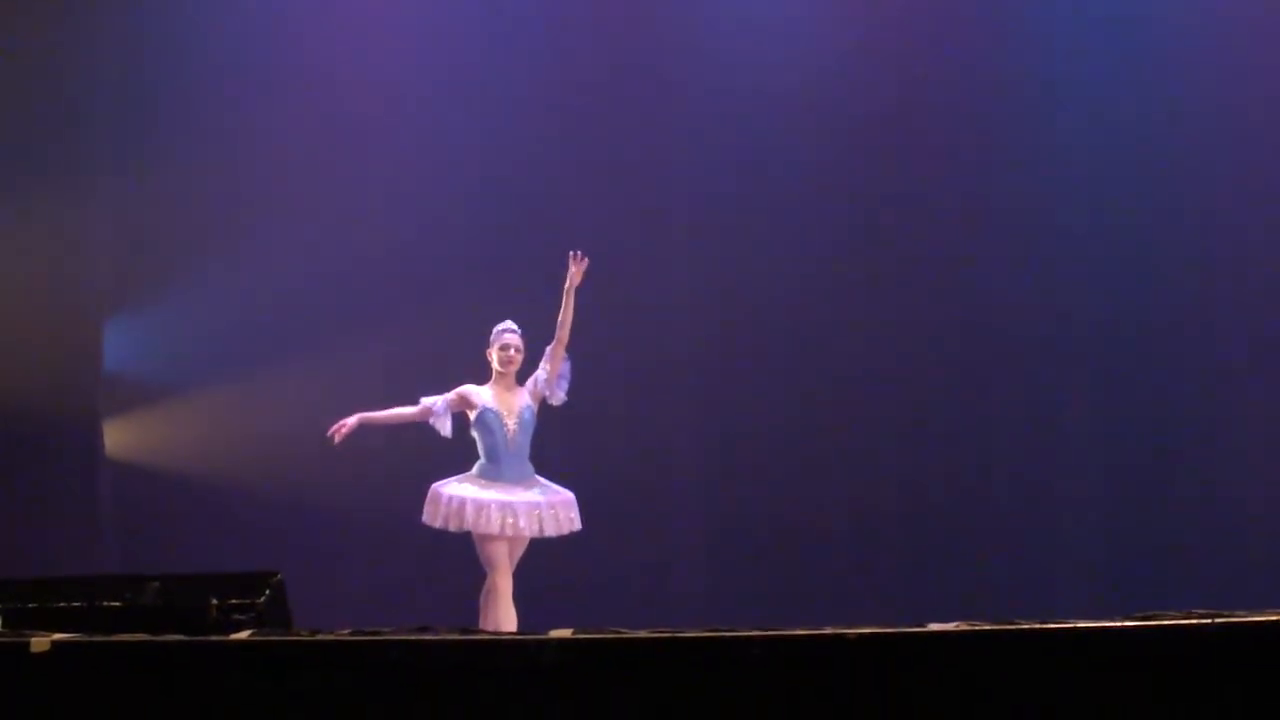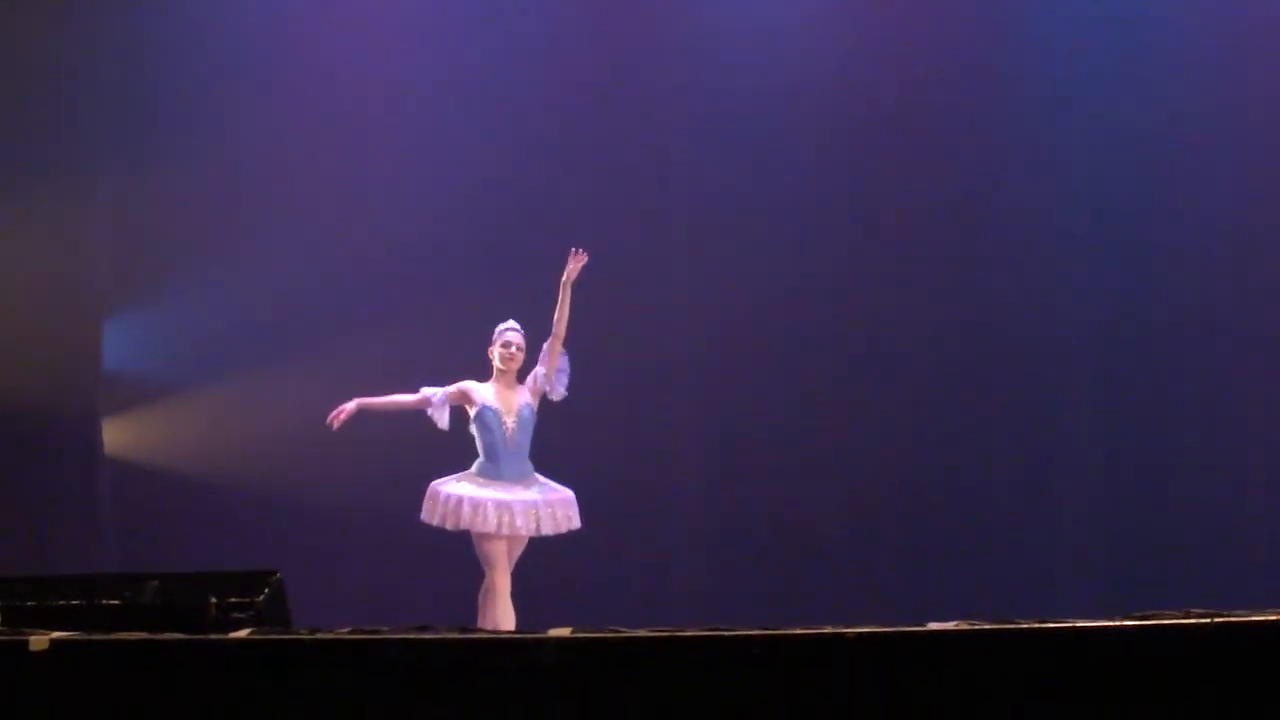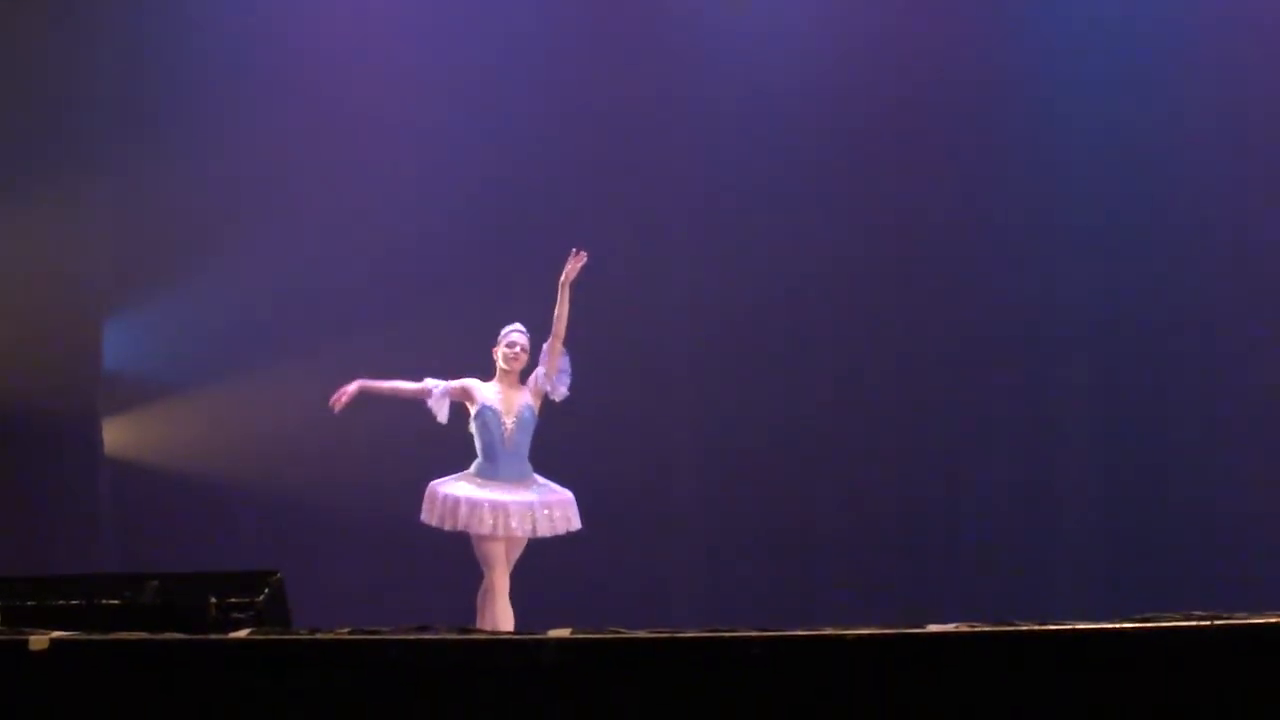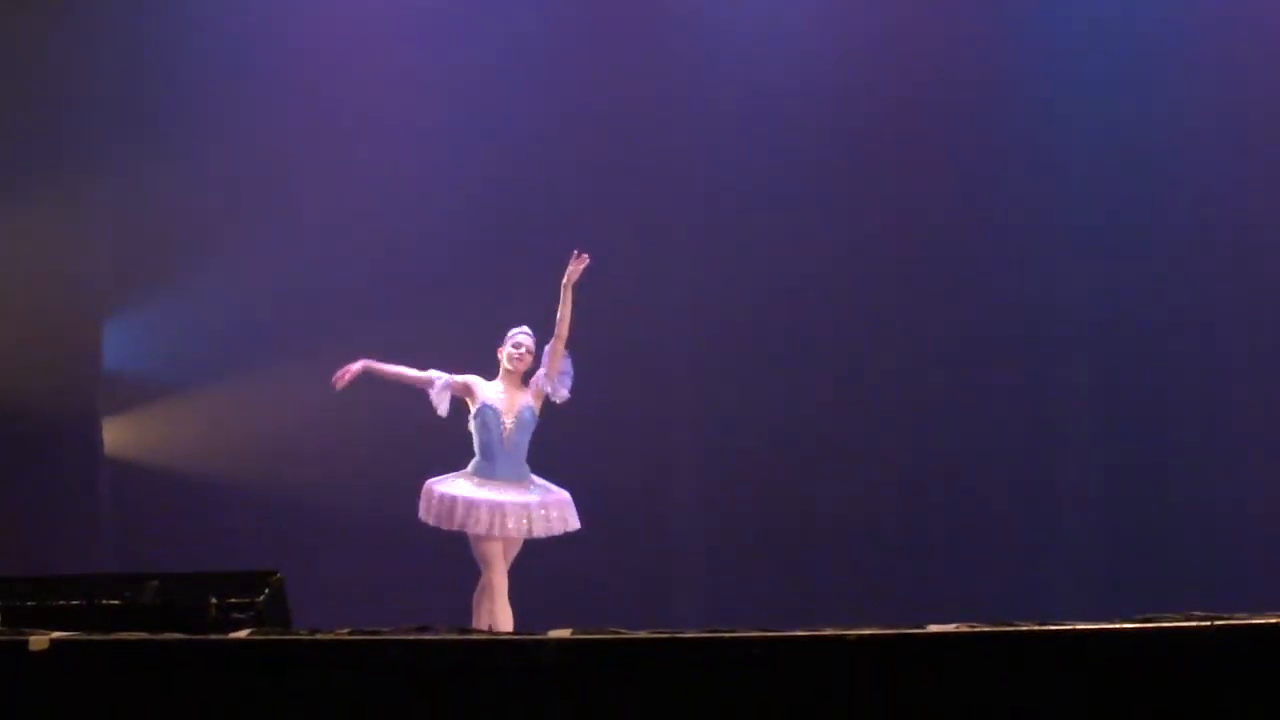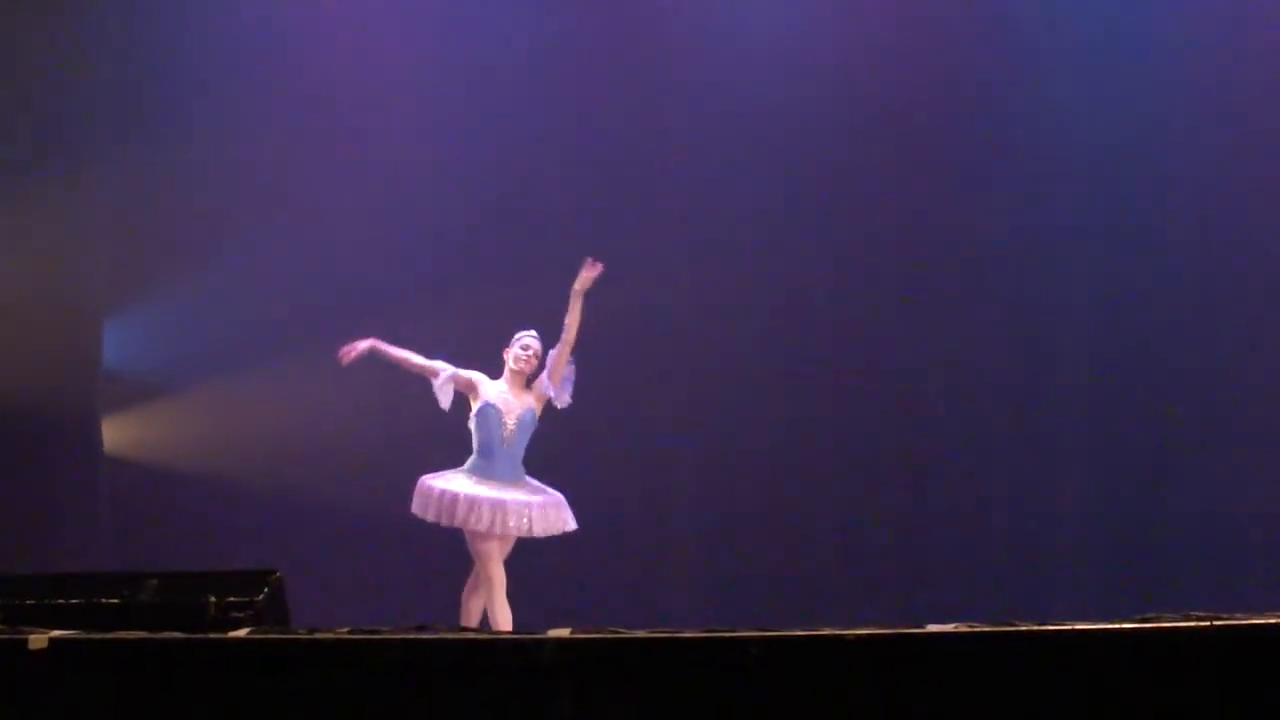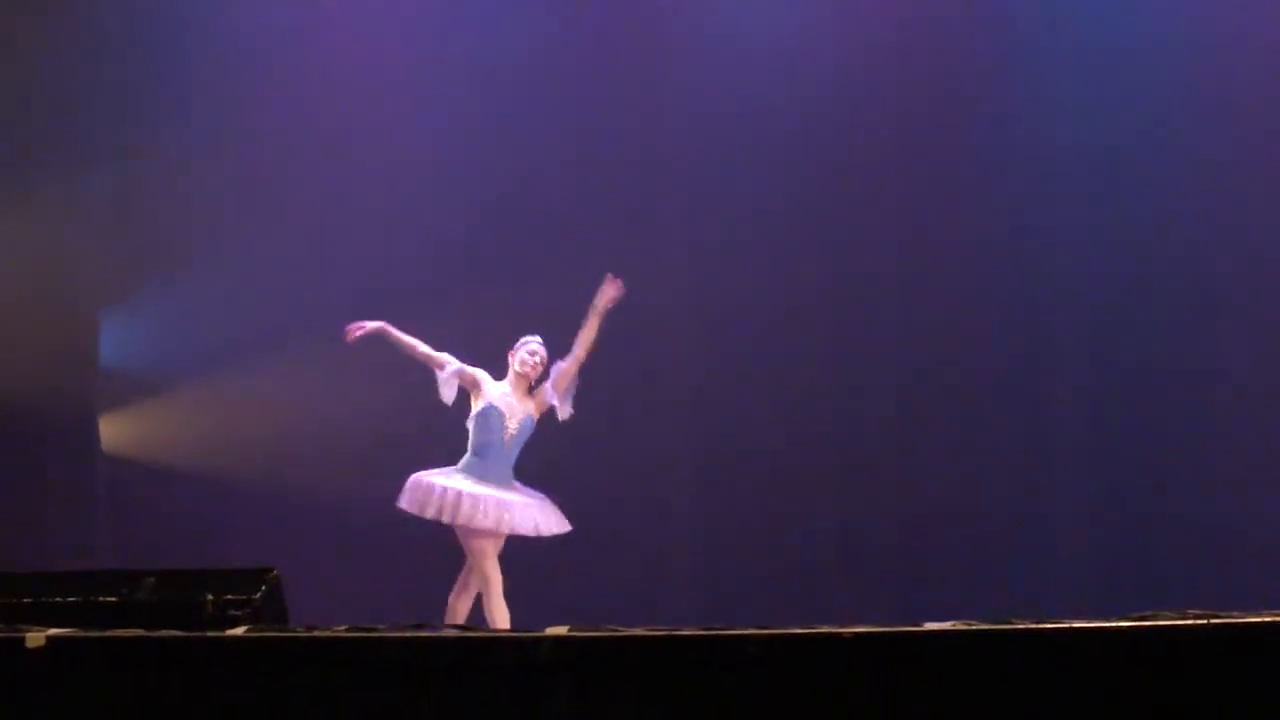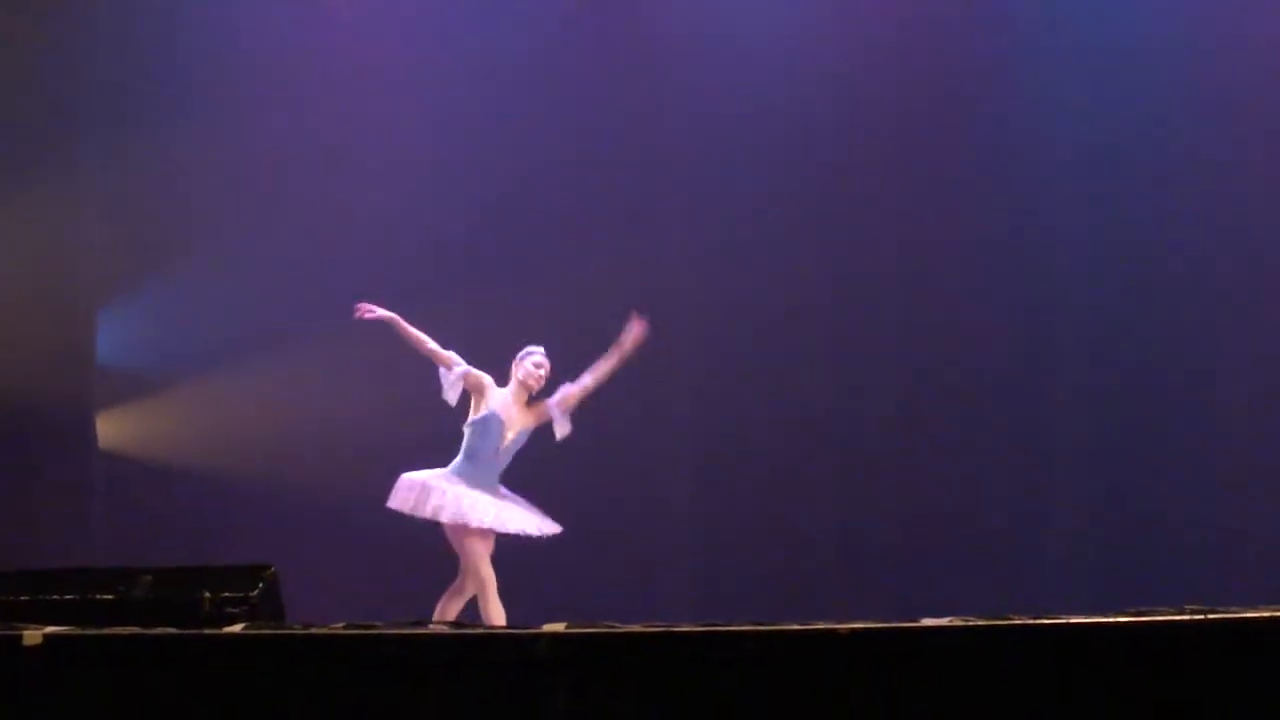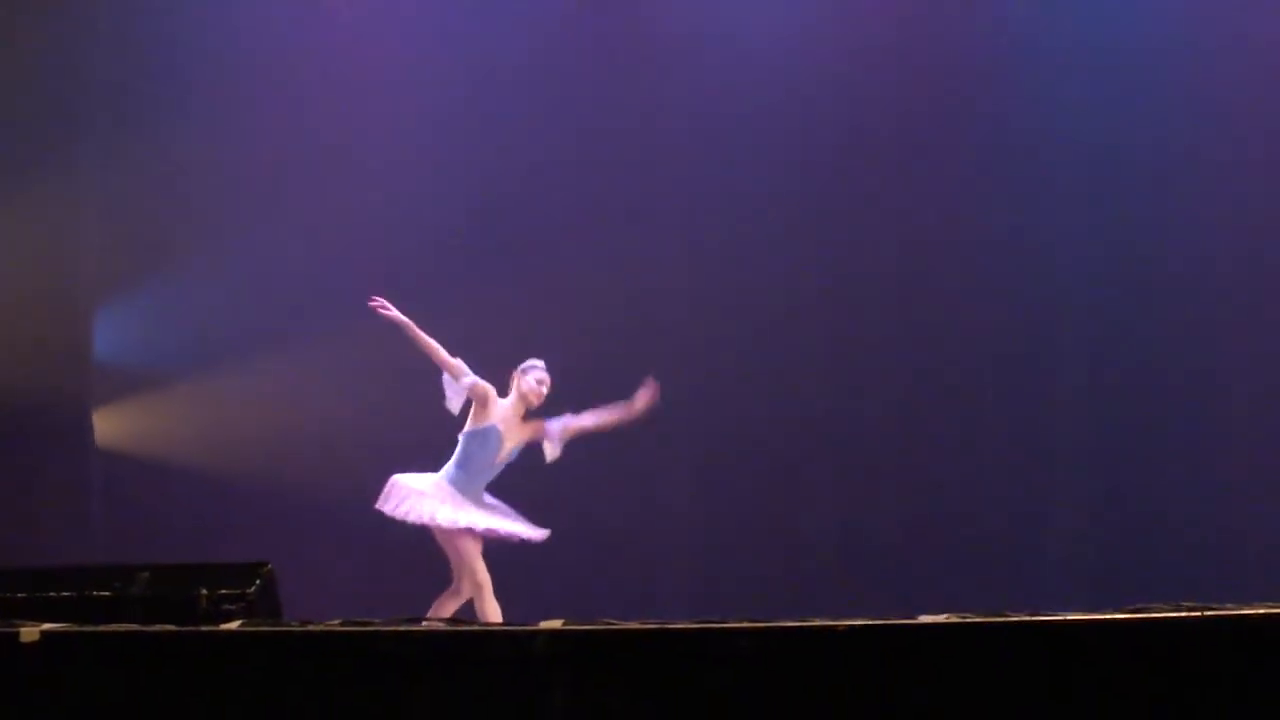
dt=0.1s
person 1, frame 1
left shoulder: (532, 392)
right shoulder: (471, 395)
left elbow: (560, 342)
right elbow: (416, 411)
left wrist: (570, 289)
right wrist: (361, 418)
left hip: (525, 494)
right hip: (486, 493)
left knee: (498, 581)
right knee: (500, 582)
person 1, frame 2
left shoulder: (533, 390)
right shoulder: (472, 391)
left elbow: (557, 339)
right elbow: (414, 399)
left wrist: (566, 285)
right wrist: (359, 402)
left hip: (524, 494)
right hip: (485, 492)
left knee: (497, 578)
right knee: (498, 581)
person 1, frame 3
left shoulder: (534, 391)
right shoulder: (473, 389)
left elbow: (557, 338)
right elbow: (416, 390)
left wrist: (565, 285)
right wrist: (362, 384)
left hip: (523, 494)
right hip: (484, 493)
left knee: (496, 579)
right knee: (497, 581)
person 1, frame 4
left shoulder: (535, 394)
right shoulder: (475, 387)
left elbow: (559, 339)
right elbow: (417, 376)
left wrist: (567, 286)
right wrist: (366, 365)
left hip: (519, 496)
right hip: (479, 492)
left knee: (492, 578)
right knee: (496, 582)
person 1, frame 5
left shoulder: (537, 396)
right shoulder: (478, 384)
left elbow: (566, 344)
right elbow: (425, 365)
left wrist: (577, 293)
right wrist: (374, 345)
left hip: (515, 494)
right hip: (477, 489)
left knee: (484, 575)
right knee: (495, 579)
person 1, frame 6
left shoulder: (534, 402)
right shoulder: (481, 384)
left elbow: (575, 358)
right elbow: (432, 355)
left wrist: (597, 309)
right wrist: (383, 328)
left hip: (501, 495)
right hip: (467, 490)
left knee: (474, 576)
right knee: (491, 579)
person 1, frame 7
left shoulder: (535, 415)
right shoulder: (486, 389)
left elbow: (585, 384)
right elbow: (441, 355)
left wrist: (622, 347)
right wrist: (394, 319)
left hip: (487, 498)
right hip: (455, 491)
left knee: (469, 582)
right knee: (485, 581)
person 1, frame 8
left shoulder: (531, 430)
right shoulder: (487, 401)
left elbow: (582, 423)
right elbow: (450, 364)
left wrist: (631, 407)
right wrist: (404, 323)
left hip: (470, 506)
right hip: (443, 498)
left knee: (463, 587)
right knee: (480, 582)
